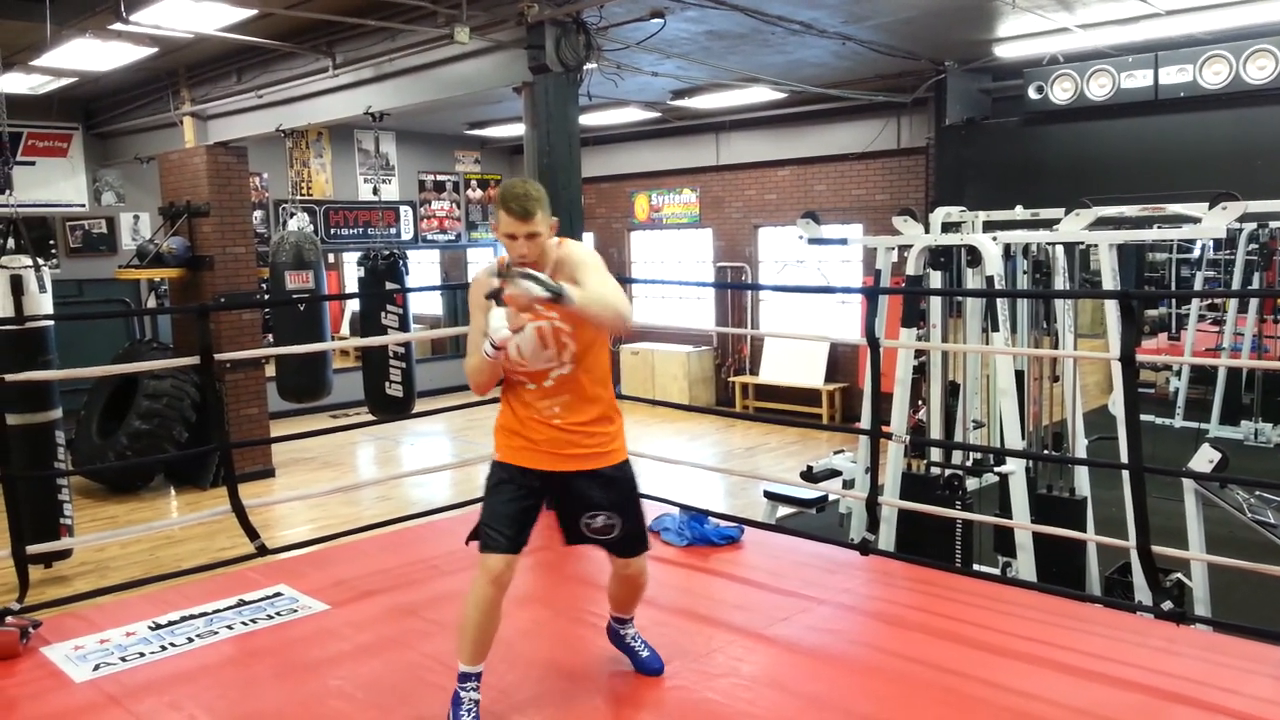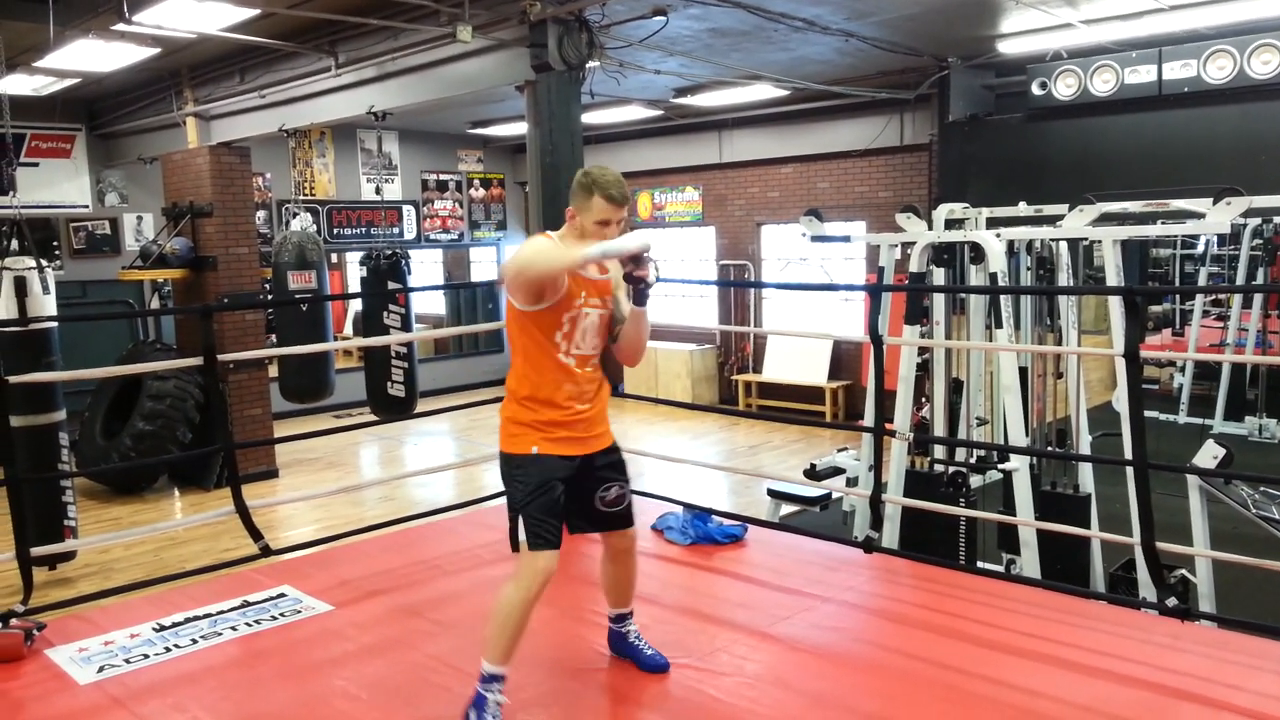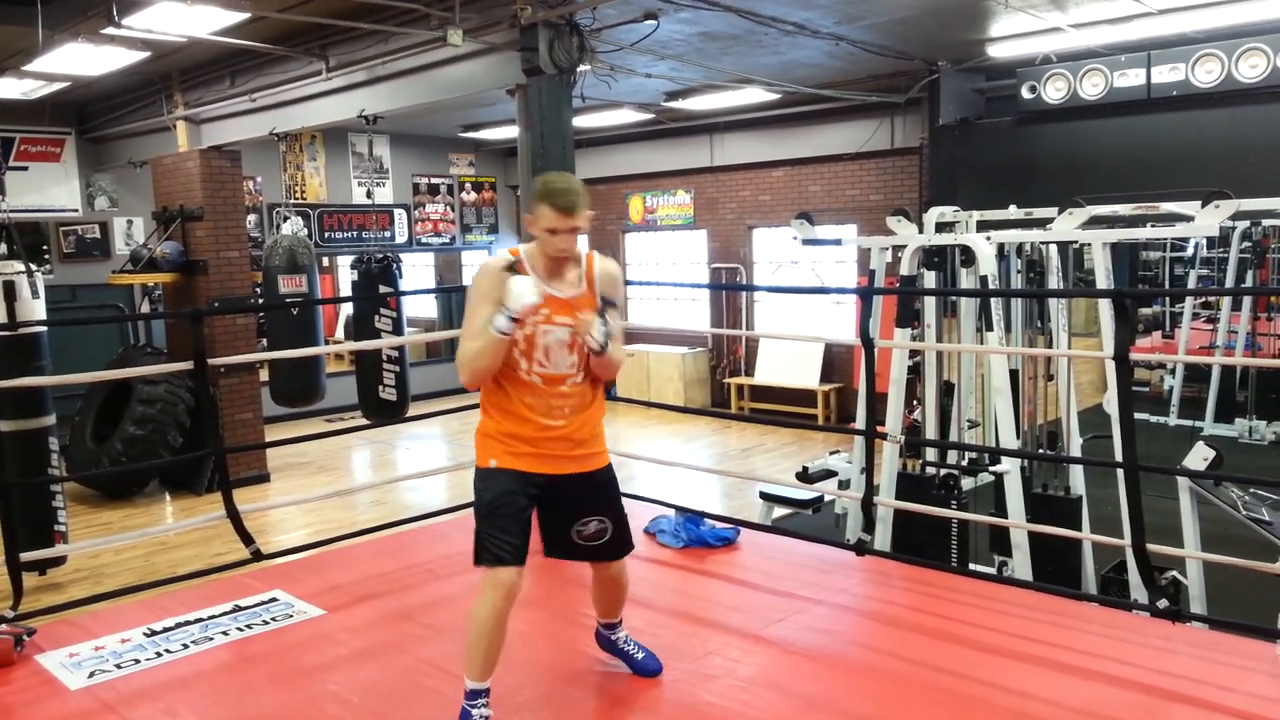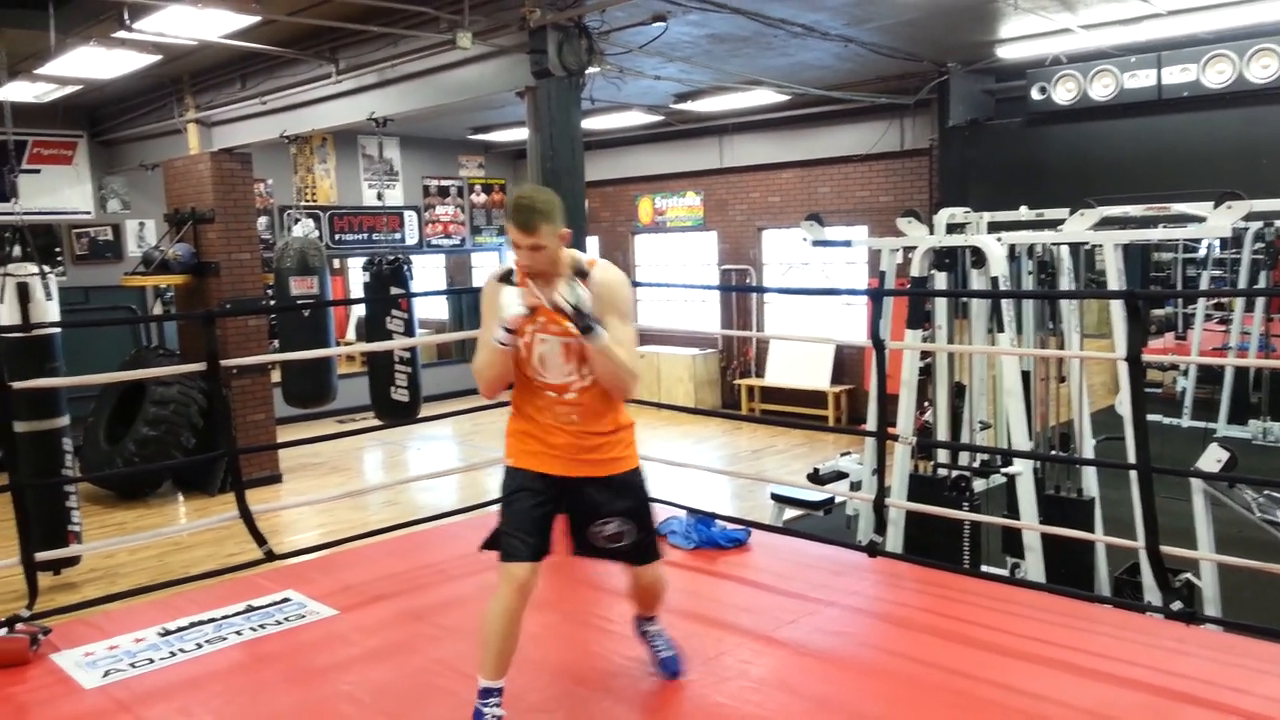
dt=0.3s
person 1, frame 1
left shoulder: (575, 260)
right shoulder: (487, 286)
left elbow: (621, 319)
right elbow: (480, 382)
left wrist: (557, 291)
right wrist: (492, 341)
left hip: (596, 450)
right hip: (521, 450)
left knee: (631, 561)
right knee: (493, 570)
left ankle: (621, 629)
person 1, frame 2
left shoulder: (612, 262)
right shoulder: (541, 253)
left elbow: (631, 355)
right elbow: (521, 268)
left wrist: (638, 295)
right wrist: (606, 249)
left hip: (591, 434)
right hip: (534, 440)
left knee: (622, 537)
right knee: (537, 567)
left ankle: (621, 630)
person 1, frame 3
left shoulder: (603, 275)
right shoulder: (497, 273)
left elbow: (610, 373)
right elbow: (470, 377)
left wrist: (606, 345)
right wrist: (508, 313)
left hip: (580, 453)
right hip: (507, 455)
left knee: (611, 563)
right knee: (501, 584)
left ankle: (611, 633)
person 1, frame 4
left shoulder: (607, 282)
right shoulder: (501, 287)
left elbow: (625, 383)
right elbow: (488, 386)
left wrist: (587, 321)
right wrist: (506, 326)
left hip: (606, 458)
right hip: (533, 458)
left knee: (646, 571)
right knee: (515, 579)
left ankle: (648, 625)
